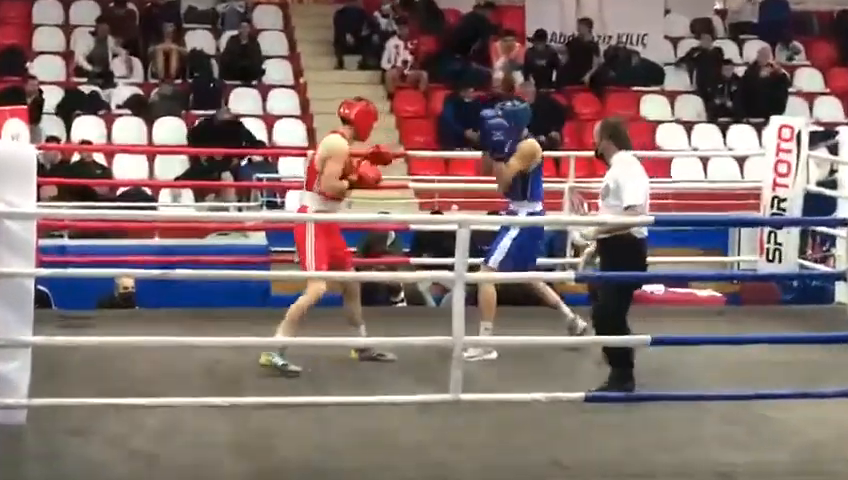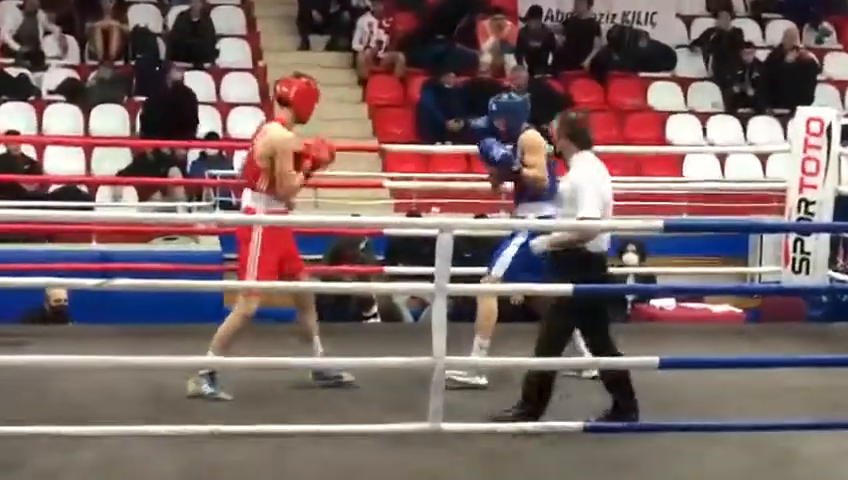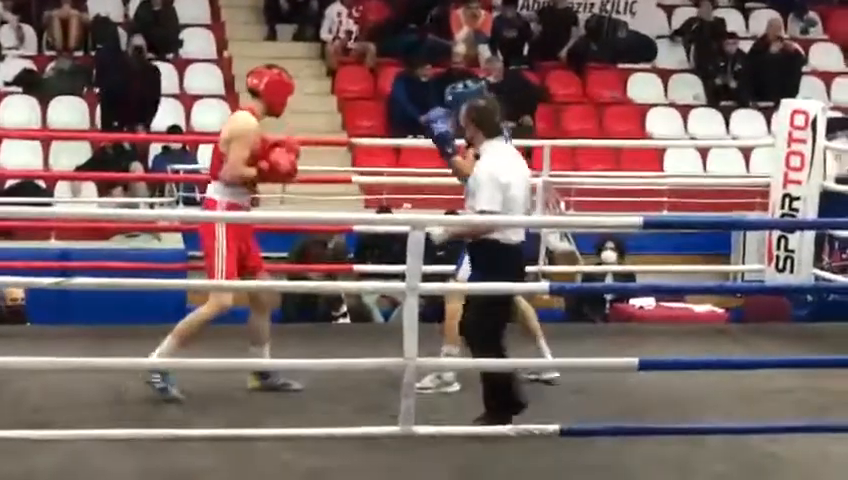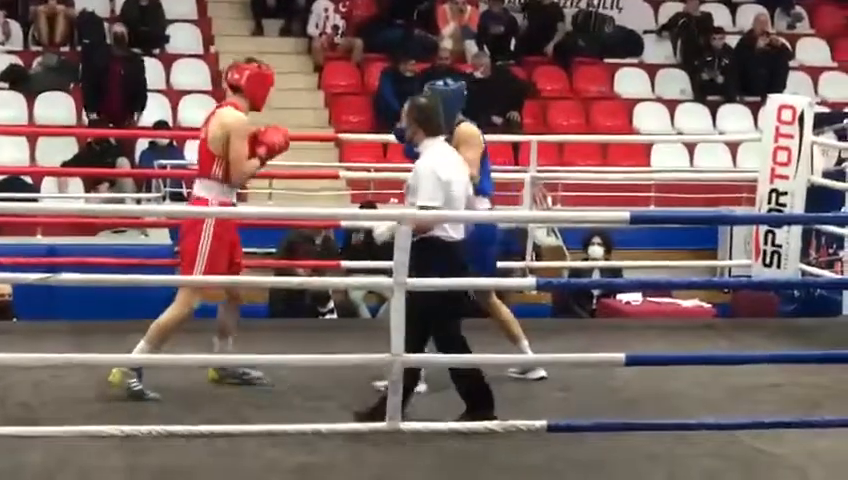
dt=0.4s
person 1, frame 1
left shoulder: (338, 143)
right shoulder: (339, 144)
left elbow: (339, 177)
right elbow: (328, 187)
left wrist: (368, 163)
right wrist: (357, 178)
left hip: (327, 222)
right hip: (313, 222)
left knee: (352, 284)
right knee: (317, 289)
left ankle: (362, 346)
right ankle: (274, 350)
person 1, frame 2
left shoulder: (272, 130)
right shoulder: (283, 137)
right elbow: (286, 190)
left wrist: (301, 159)
right wrist: (308, 165)
left hip: (275, 223)
right hip: (261, 224)
left knee: (305, 294)
right knee: (247, 307)
left ankle: (319, 366)
right ankle: (203, 376)
person 1, frame 3
left shoulder: (245, 122)
right shoulder: (247, 124)
right elbow: (232, 173)
left wrist: (270, 157)
right wrist: (268, 168)
left hip: (236, 215)
right hip: (222, 215)
left knee: (264, 296)
right knee: (221, 301)
left ankle: (262, 372)
right ankle: (158, 363)
person 1, frame 4
left shoulder: (222, 114)
right shoulder: (237, 119)
right elbow: (239, 175)
left wrist: (255, 148)
right wrist: (264, 152)
left hip: (217, 212)
right hip: (211, 213)
left knee: (234, 292)
right knee: (188, 300)
left ankle: (224, 364)
right ankle: (129, 368)
person 2, frame 1
left shoulder: (627, 169)
right shoulder: (618, 168)
left elbow: (634, 216)
left wrist: (596, 230)
right wrist: (596, 245)
left hip: (625, 252)
right hip: (615, 250)
left knee: (607, 316)
right knee: (609, 316)
left ankle: (621, 377)
right ankle: (621, 377)
person 2, frame 2
left shoulder: (583, 174)
right shoulder: (588, 168)
left elbow: (588, 229)
left wrist: (549, 242)
right wrist: (558, 245)
left hip: (581, 268)
right hip: (583, 265)
left knee: (550, 341)
right knee: (598, 340)
left ankle: (530, 408)
right ankle: (624, 405)
person 2, frame 3
left shoulder: (488, 165)
right shoulder: (512, 156)
left elbow: (485, 222)
right elbow: (522, 207)
left wrist: (447, 231)
left hip: (494, 256)
right hip: (509, 251)
left knee: (485, 337)
right knee: (475, 330)
left ankle: (499, 410)
right ankle: (507, 397)
person 2, frame 4
left shoulder: (429, 164)
right shoulder: (452, 156)
left elbow: (426, 220)
right elbow: (465, 205)
left wrist: (391, 229)
left hip: (434, 256)
right hip: (448, 251)
left knee: (447, 337)
right knee: (413, 333)
left ankle: (480, 406)
person 3, frame 1
left shoulder: (528, 146)
right shoulder: (515, 143)
left elbow: (503, 182)
right elbow: (486, 171)
left wrist: (498, 150)
right wrist: (488, 143)
left hip: (525, 218)
right hip: (522, 217)
left knee: (487, 273)
right knee: (528, 277)
left ankle: (485, 344)
right ankle: (573, 322)
person 3, frame 2
left shoulder: (529, 138)
right shoulder: (518, 141)
left elbow: (542, 181)
right elbow: (496, 182)
left wrist: (512, 165)
right wrist: (492, 156)
left knee: (489, 285)
right knee: (542, 296)
person 3, frame 3
left shoulder: (485, 133)
right shoulder: (494, 132)
left elbow: (468, 174)
right elbow: (468, 173)
left wrist: (447, 146)
right wrist: (447, 145)
left hip: (499, 221)
right hip: (508, 222)
left knee: (455, 289)
right knee: (509, 295)
person 3, frame 4
left shoulder: (464, 131)
right shoulder: (453, 132)
left elbow: (470, 177)
right wrist: (413, 147)
left hip: (473, 222)
right hip: (476, 223)
right knee: (486, 296)
